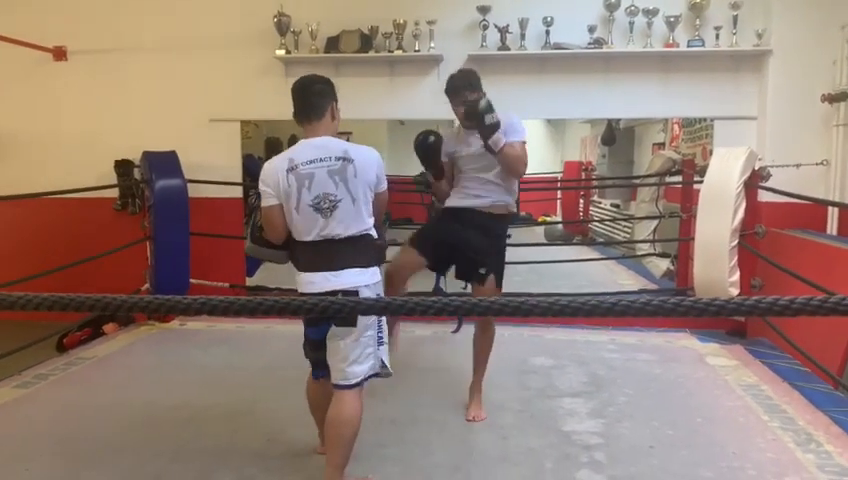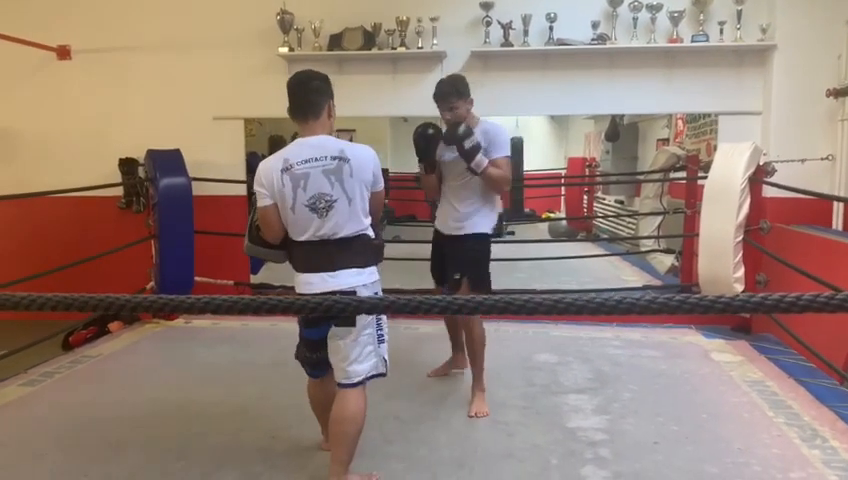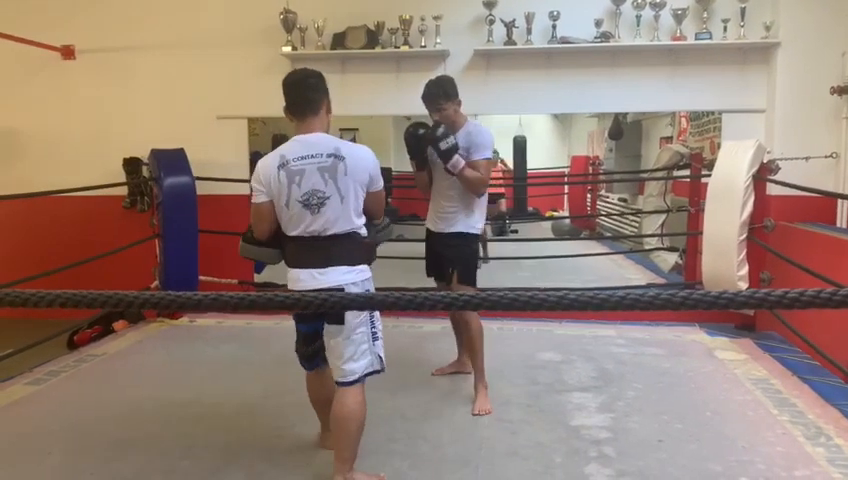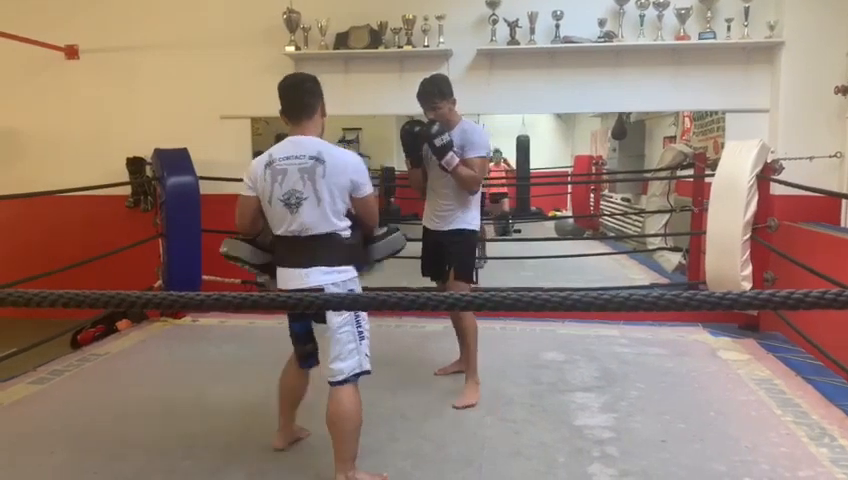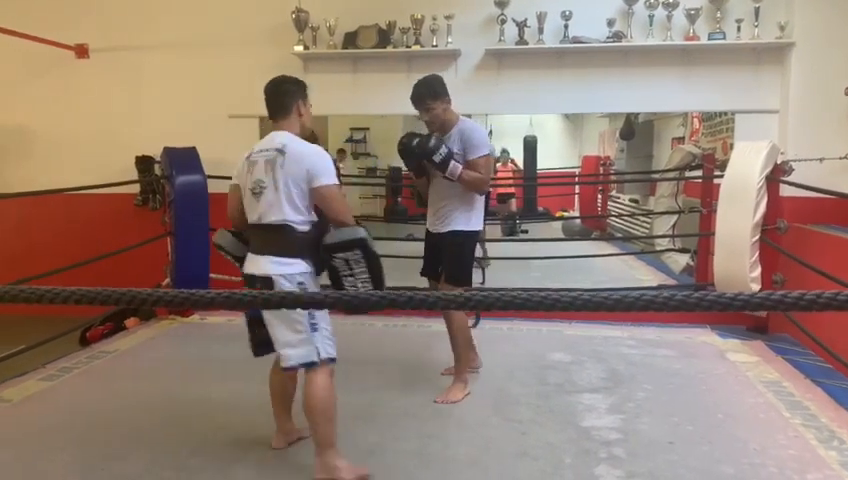
dt=0.2s
person 1, frame 1
left shoulder: (275, 169)
right shoulder: (367, 158)
left elbow: (275, 234)
left hip: (311, 281)
right hip: (358, 279)
left knee: (320, 370)
right knee: (350, 382)
left ankle: (326, 440)
person 1, frame 2
left shoulder: (270, 168)
right shoulder: (363, 156)
left elbow: (273, 235)
left hip: (309, 283)
right hip: (356, 280)
left knee: (319, 370)
right knee: (352, 381)
left ankle: (331, 436)
person 1, frame 3
left shoulder: (268, 165)
right shoulder: (360, 156)
left elbow: (262, 231)
right elbow: (377, 213)
left hip: (302, 278)
right hip: (348, 277)
left knee: (316, 364)
right knee: (350, 378)
left ankle: (329, 432)
person 1, frame 4
left shoulder: (261, 165)
right shoulder: (346, 161)
left elbow: (244, 225)
right elbow: (372, 221)
left hip: (289, 275)
right hip: (333, 277)
left knee: (301, 357)
right knee: (344, 378)
left ankle: (284, 430)
person 1, frame 5
left shoulder: (250, 158)
right shoulder: (310, 154)
left elbow: (234, 214)
right elbow: (341, 217)
left hip: (259, 266)
right hip: (291, 268)
left knee: (288, 354)
right knee: (318, 363)
left ankle: (284, 428)
person 2, frame 1
left shoulder: (509, 125)
right shoulder: (450, 140)
left elbow: (519, 169)
right elbow: (444, 192)
left wrist: (492, 133)
right wrist: (432, 170)
left hip: (490, 222)
right hip: (454, 214)
right knee: (398, 268)
left ankle: (476, 391)
right ankle: (388, 334)
person 2, frame 2
left shoulder: (493, 132)
right shoulder: (441, 141)
left elbow: (503, 184)
right elbow: (433, 193)
left wrist: (474, 156)
right wrist: (425, 161)
left hip: (473, 233)
right hip: (444, 230)
left ankle: (479, 389)
right ankle: (457, 356)
person 2, frame 3
left shoulder: (478, 134)
right shoulder: (433, 137)
left elbow: (480, 185)
right elbow: (426, 188)
left wrist: (452, 156)
right wrist: (417, 158)
left hip: (463, 231)
right hip: (436, 228)
left ankle: (481, 385)
right ankle: (463, 359)
person 2, frame 4
left shoulder: (472, 133)
right shoulder: (428, 135)
left elbow: (474, 183)
right elbow: (419, 186)
left wrist: (446, 154)
right wrist: (412, 156)
left hip: (460, 228)
right hip: (433, 226)
right knee: (447, 296)
left ankle: (473, 380)
right ankle: (464, 358)
person 2, frame 5
left shoulder: (471, 132)
right shoulder: (430, 139)
left elbow: (483, 183)
left wrist: (448, 164)
right wrist: (416, 167)
left hip: (461, 228)
right hip: (436, 227)
right knee: (441, 296)
left ankle: (461, 380)
right ankle: (471, 356)
